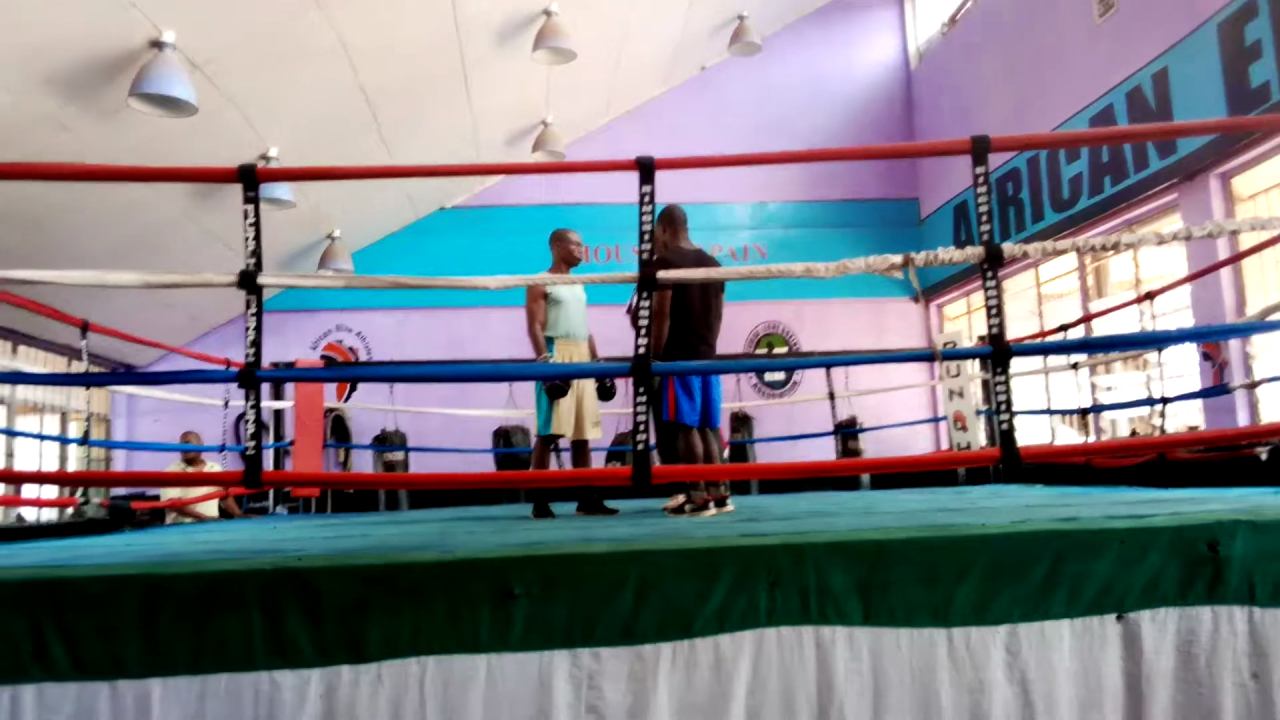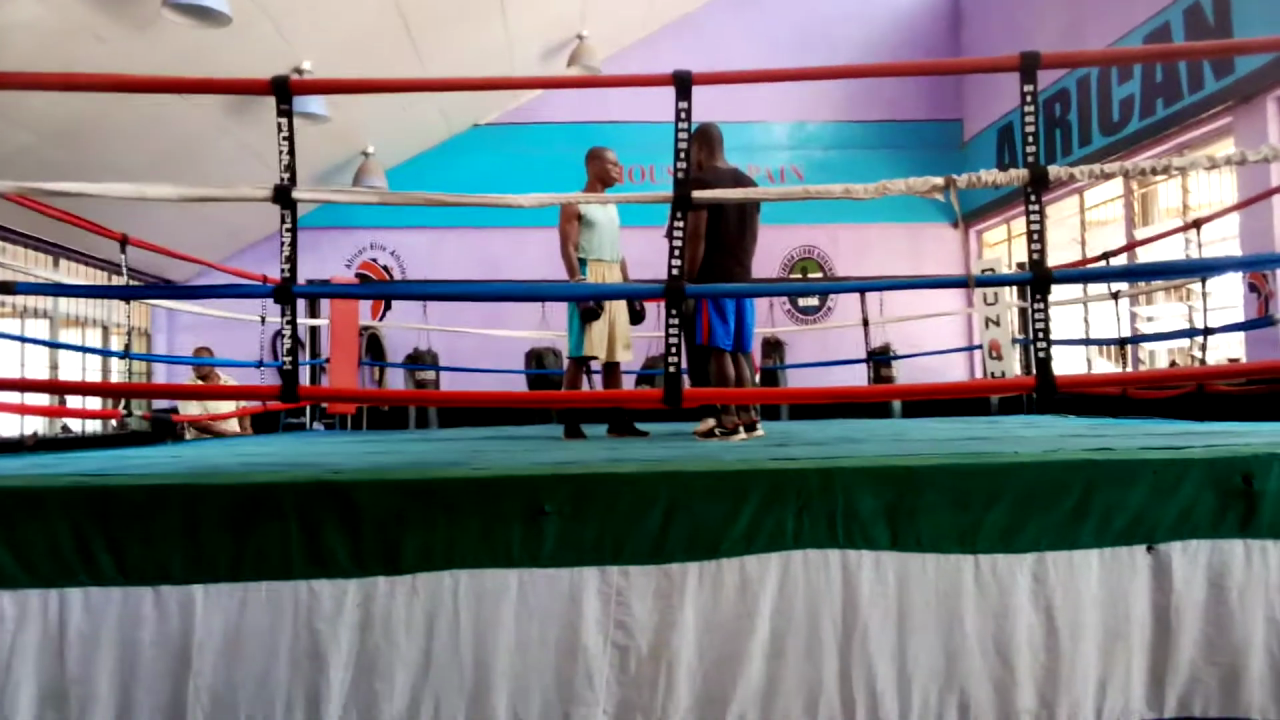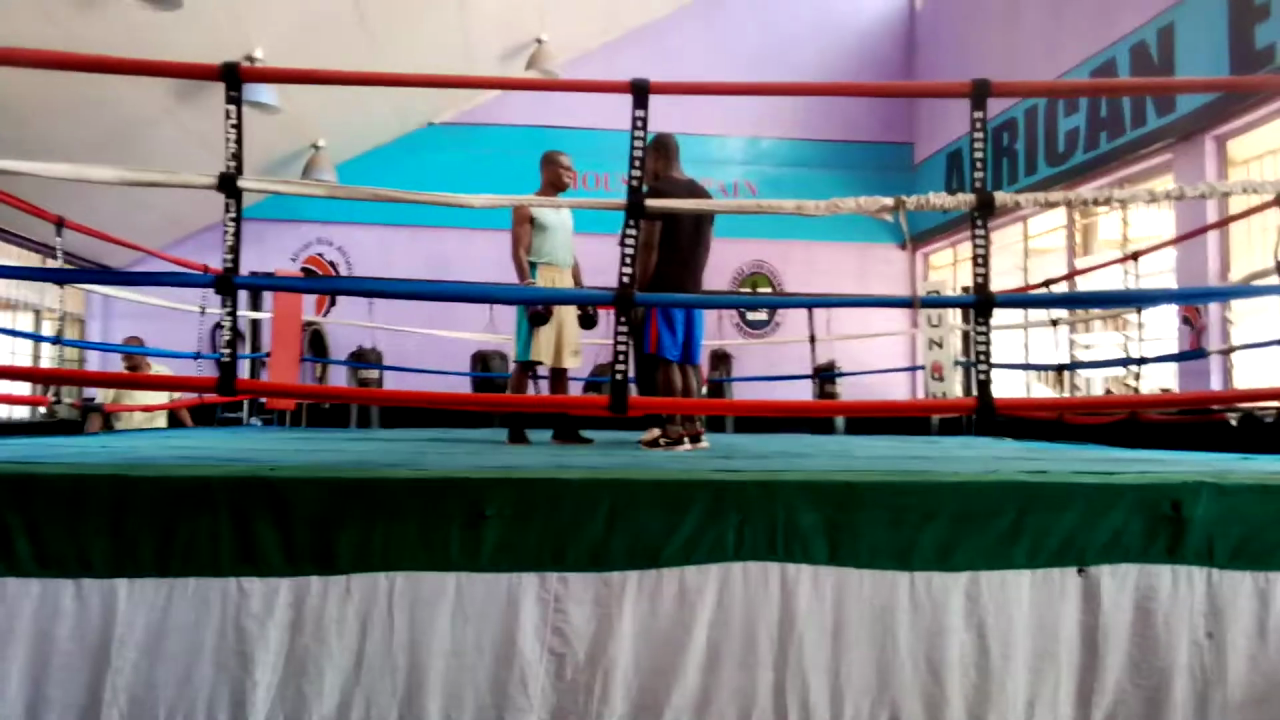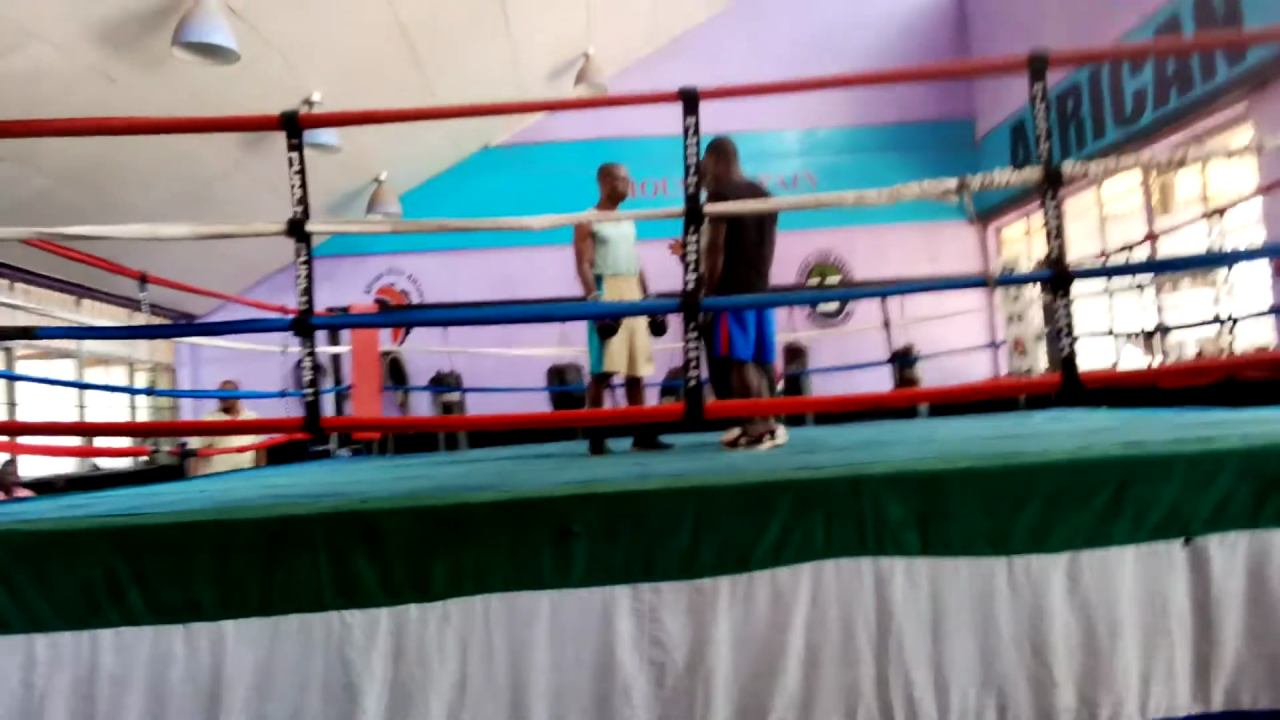
dt=0.7s
person 1, frame 1
left shoulder: (666, 261)
right shoulder: (712, 263)
left elbow: (662, 313)
left wrist: (654, 356)
left hip: (678, 357)
right hip: (706, 355)
left knee: (686, 426)
right knee: (706, 426)
left ankle: (699, 497)
right ankle: (718, 492)
person 1, frame 2
left shoulder: (701, 182)
right shoulder: (748, 183)
left elbow: (696, 235)
left wrist: (688, 280)
left hip: (713, 279)
right hip: (742, 278)
left knee: (719, 350)
right knee: (739, 351)
left ankle: (729, 422)
right ankle: (749, 418)
person 1, frame 3
left shoulder: (658, 191)
right shoulder: (704, 195)
left elbow: (649, 245)
left wrist: (639, 288)
left hip: (664, 289)
right hip: (692, 289)
left knee: (667, 360)
right knee: (687, 362)
left ankle: (673, 432)
right ankle: (693, 429)
person 1, frame 4
left shoulder: (720, 194)
right shoulder: (764, 195)
left elbow: (716, 248)
left wrist: (708, 291)
left hip: (732, 291)
right hip: (759, 289)
left knee: (739, 361)
right knee: (755, 361)
left ankle: (753, 429)
right ankle: (767, 424)
person 2, frame 1
left shoulder: (578, 286)
right shoulder: (541, 284)
right elbow: (535, 327)
left wrist: (598, 363)
right wrist: (545, 361)
left hip: (582, 359)
right hip: (557, 356)
left knee: (583, 432)
right knee: (549, 432)
left ankle: (587, 498)
right ankle: (540, 501)
person 2, frame 2
left shoulder: (612, 207)
right shoulder: (575, 204)
right elbow: (568, 248)
left wrist: (628, 285)
right wrist: (579, 284)
left hip: (614, 281)
right hip: (589, 277)
left knee: (615, 354)
right knee: (581, 353)
left ankle: (618, 420)
right ankle: (571, 422)
person 2, frame 3
left shoulder: (567, 212)
right shoulder: (528, 207)
right elbow: (519, 251)
left wrist: (581, 291)
right wrist: (529, 288)
left hip: (566, 286)
right hip: (540, 281)
left knee: (563, 360)
right knee: (528, 358)
left ankle: (563, 426)
right ankle: (515, 426)
person 2, frame 4
left shoulder: (628, 223)
right shoulder: (588, 222)
right elbow: (584, 265)
left wrist: (649, 299)
right wrist: (595, 299)
left hip: (633, 295)
right hip: (606, 292)
left knee: (637, 368)
right knee: (602, 369)
left ankle: (642, 434)
right ankle: (596, 438)
